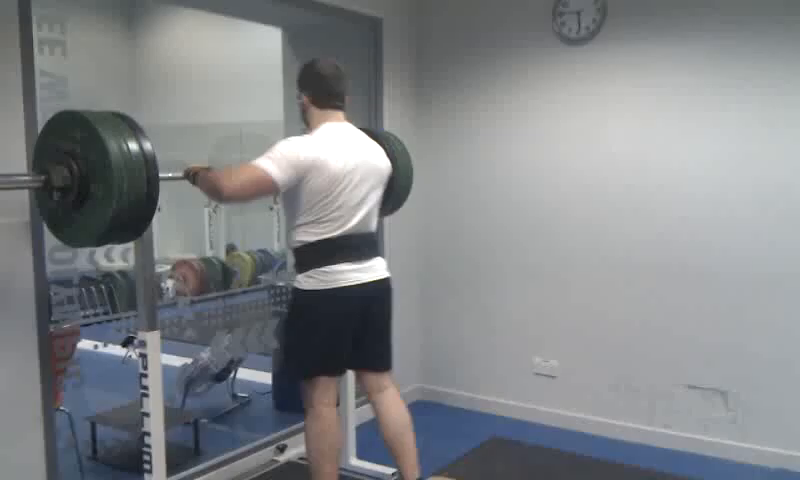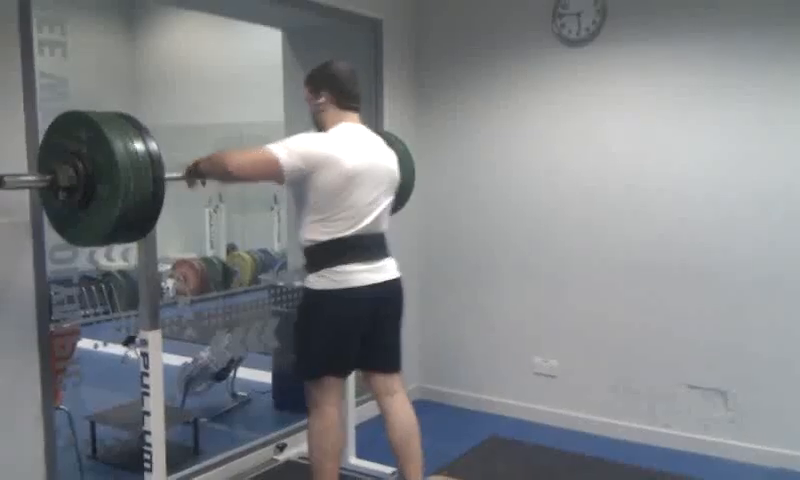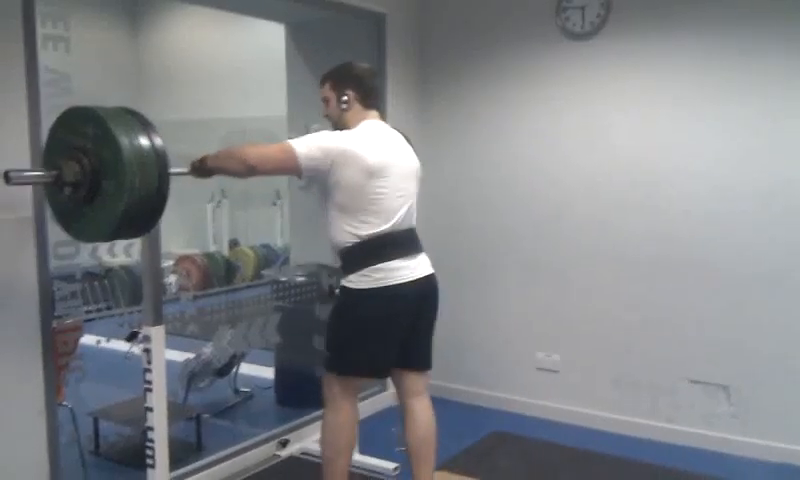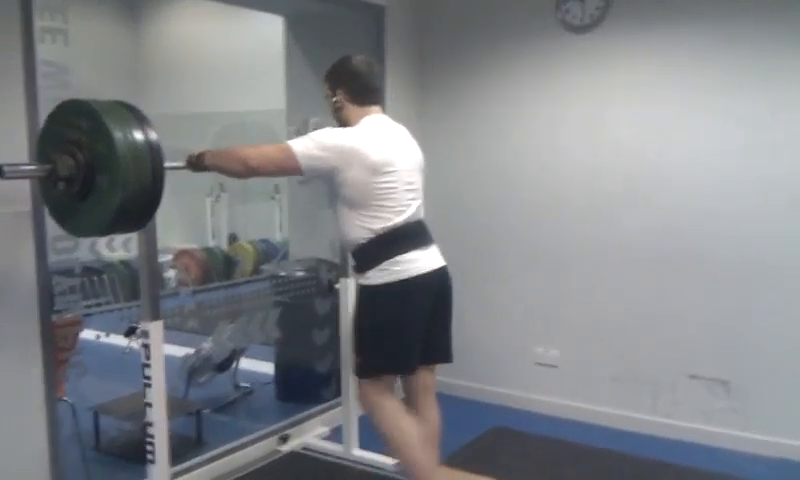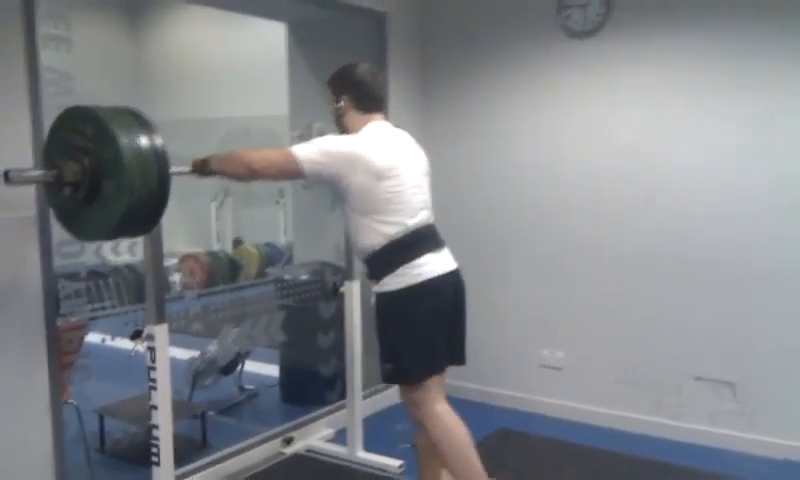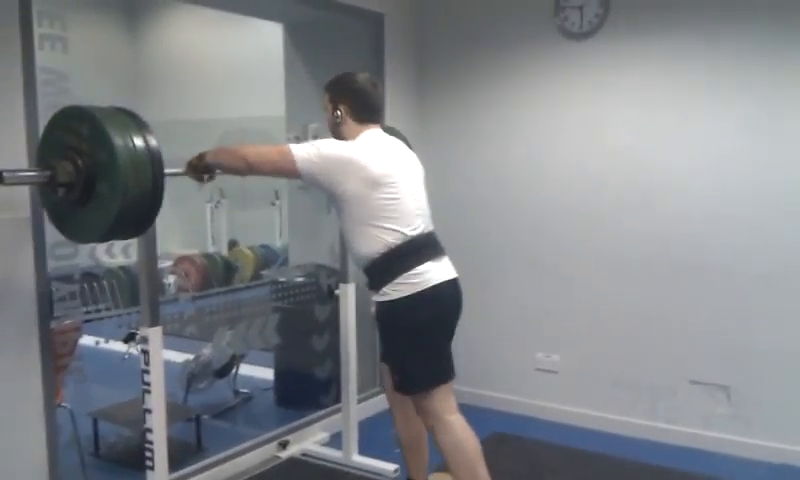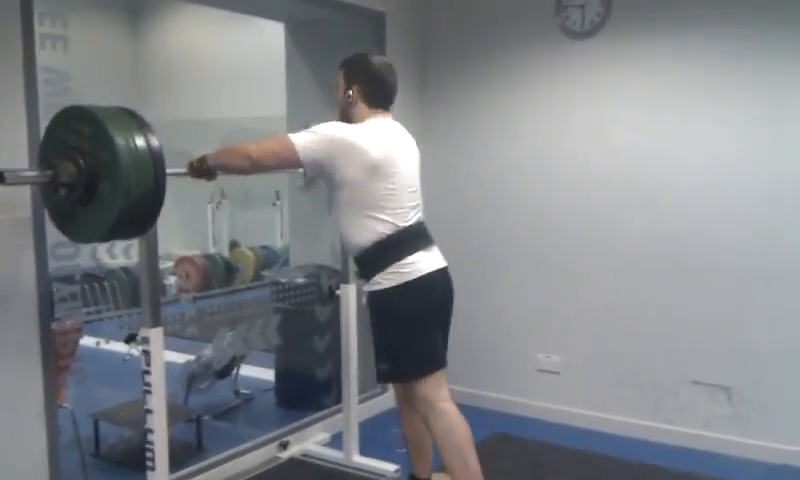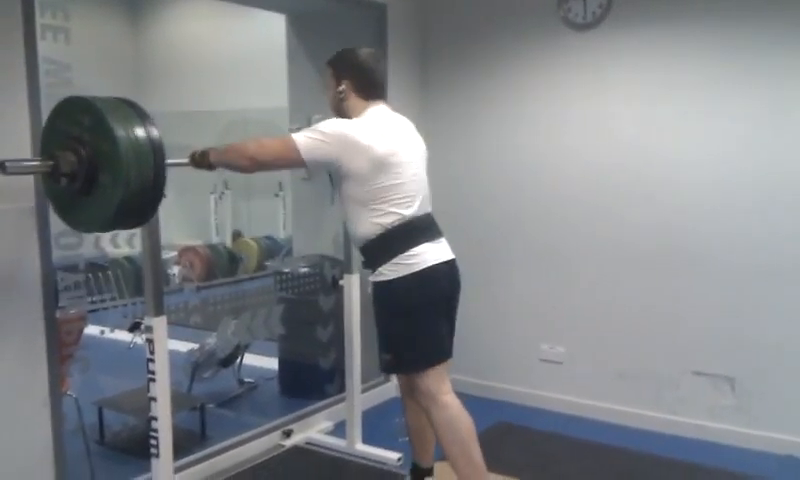
dt=0.3s
person 1, frame 1
left shoulder: (302, 151)
right shoulder: (376, 151)
left elbow: (230, 188)
left wrist: (199, 174)
left hip: (324, 289)
right hip: (374, 281)
left knee: (320, 401)
right knee: (382, 387)
person 1, frame 2
left shoulder: (314, 148)
right shoulder: (385, 152)
left elbow: (236, 165)
left wrist: (199, 166)
left hip: (335, 289)
right hip: (385, 282)
left knee: (324, 400)
right knee: (390, 390)
person 1, frame 3
left shoulder: (340, 145)
right shoulder: (400, 145)
left elbow: (253, 160)
left wrist: (207, 162)
left hip: (375, 288)
right hip: (419, 279)
left knee: (340, 391)
right knee: (415, 393)
person 1, frame 4
left shoulder: (342, 143)
right shoulder: (402, 136)
left elbow: (254, 162)
left wrist: (204, 158)
left hip: (392, 283)
right hip: (431, 273)
left knee: (378, 394)
right knee: (421, 390)
person 1, frame 5
left shoulder: (346, 150)
right shoulder: (403, 141)
left elbow: (255, 164)
left wrist: (209, 163)
left hip: (408, 289)
right hip: (441, 276)
left knee: (428, 402)
right knee: (423, 396)
person 1, frame 6
left shoulder: (341, 156)
right shoulder: (396, 149)
left elbow: (251, 159)
left wrist: (203, 160)
left hip: (410, 295)
right hip: (436, 284)
left knee: (438, 409)
right knee: (398, 386)
person 1, frame 7
left shoulder: (342, 138)
right shoulder: (395, 135)
left elbow: (255, 156)
left wrist: (206, 162)
right wrist: (318, 170)
left hip: (401, 286)
right hip: (427, 275)
left knee: (431, 398)
right knee: (410, 389)
person 1, frame 8
left shoulder: (345, 134)
right shoulder: (399, 125)
left elbow: (258, 154)
left wrist: (209, 156)
left hip: (407, 277)
right hip: (434, 266)
left knee: (433, 390)
right knee: (414, 380)
